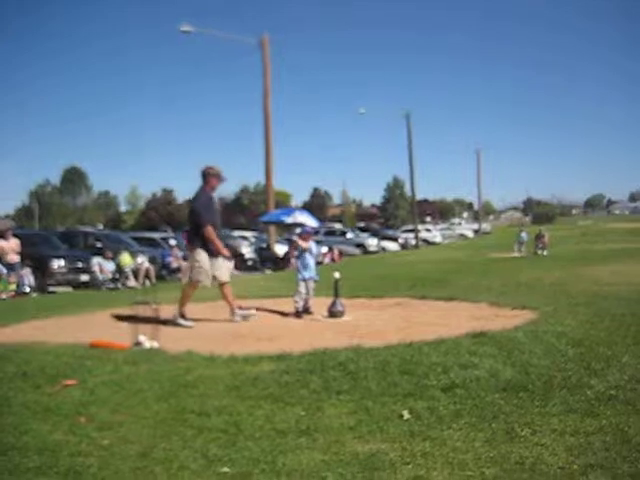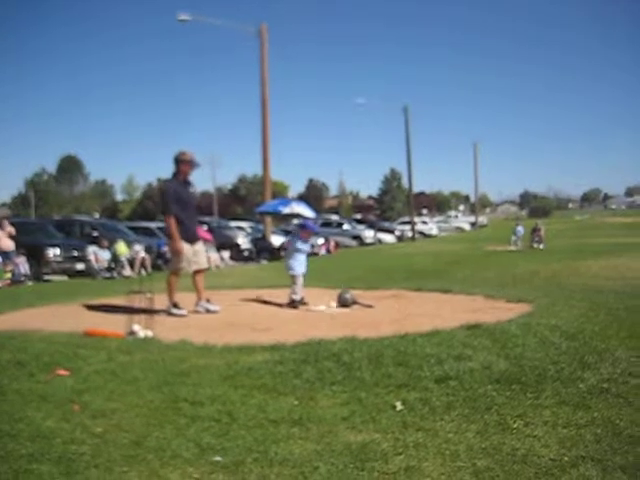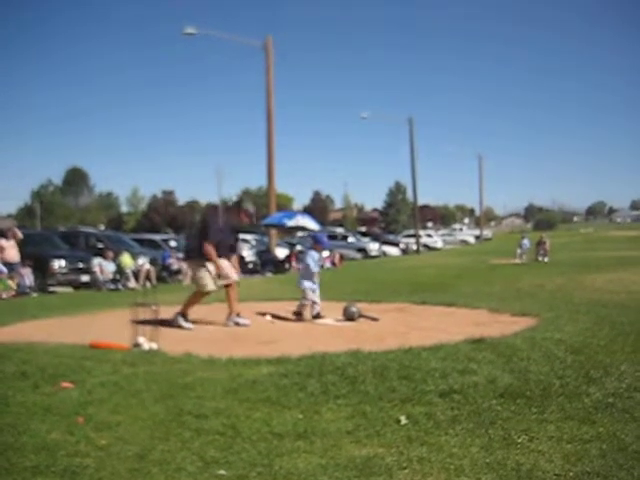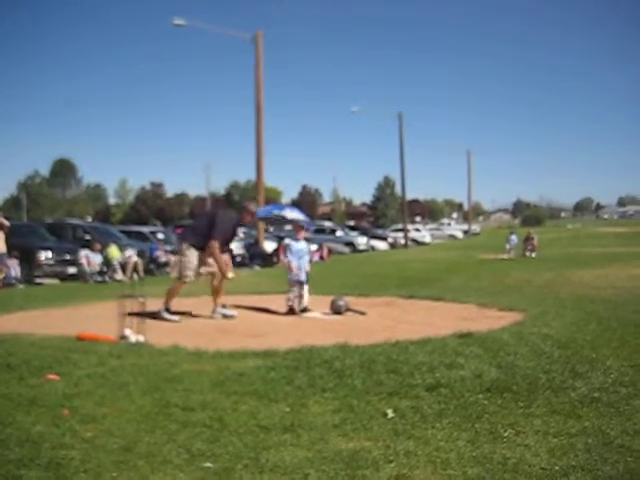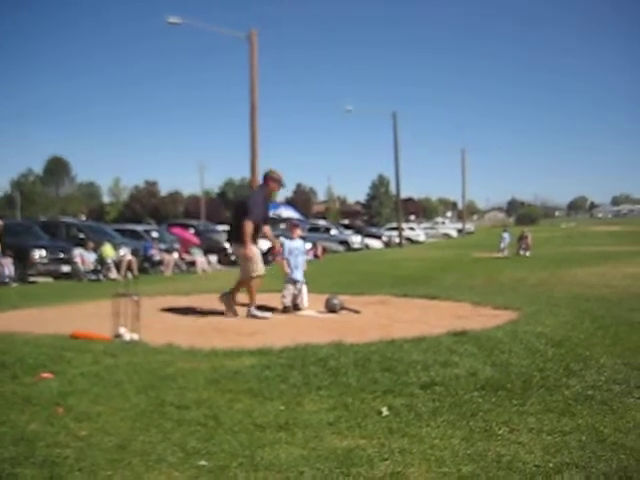
dt=0.7s
person 1, frame 1
left shoulder: (208, 198)
right shoulder: (201, 199)
right elbow: (206, 227)
left wrist: (219, 247)
right wrist: (220, 247)
left hip: (211, 248)
right hip: (200, 248)
left knee: (224, 279)
right knee: (194, 281)
left ankle: (236, 310)
right ankle: (180, 313)
person 1, frame 2
left shoulder: (188, 185)
right shoulder: (170, 188)
right elbow: (169, 217)
left wrist: (197, 232)
right wrist: (177, 241)
left hip: (194, 237)
right hip: (180, 237)
left knee: (200, 268)
right knee: (176, 270)
left ankle: (201, 302)
right ankle: (172, 304)
person 1, frame 3
left shoulder: (232, 228)
right shoulder: (220, 222)
left elbow: (232, 254)
right elbow: (207, 246)
left wrist: (236, 272)
right wrist: (218, 266)
right hip: (197, 257)
left knee: (232, 279)
right knee: (206, 288)
left ankle: (233, 316)
right ankle: (181, 315)
person 1, frame 4
left shoulder: (234, 223)
right shoulder: (226, 219)
left elbow: (223, 246)
right elbow: (213, 244)
left wrist: (228, 267)
right wrist: (222, 266)
left hip: (205, 245)
right hip: (191, 243)
left knee: (217, 273)
right knee: (185, 278)
left ankle: (218, 308)
right ankle: (165, 309)
person 1, frame 5
left shoulder: (264, 200)
right shoulder: (256, 198)
left elbow: (264, 225)
right elbow: (248, 223)
left wrist: (275, 242)
right wrist: (247, 247)
left hip: (248, 241)
right hip: (242, 240)
left knee: (249, 274)
right knee: (256, 273)
left ankle: (229, 295)
right ankle: (252, 309)
